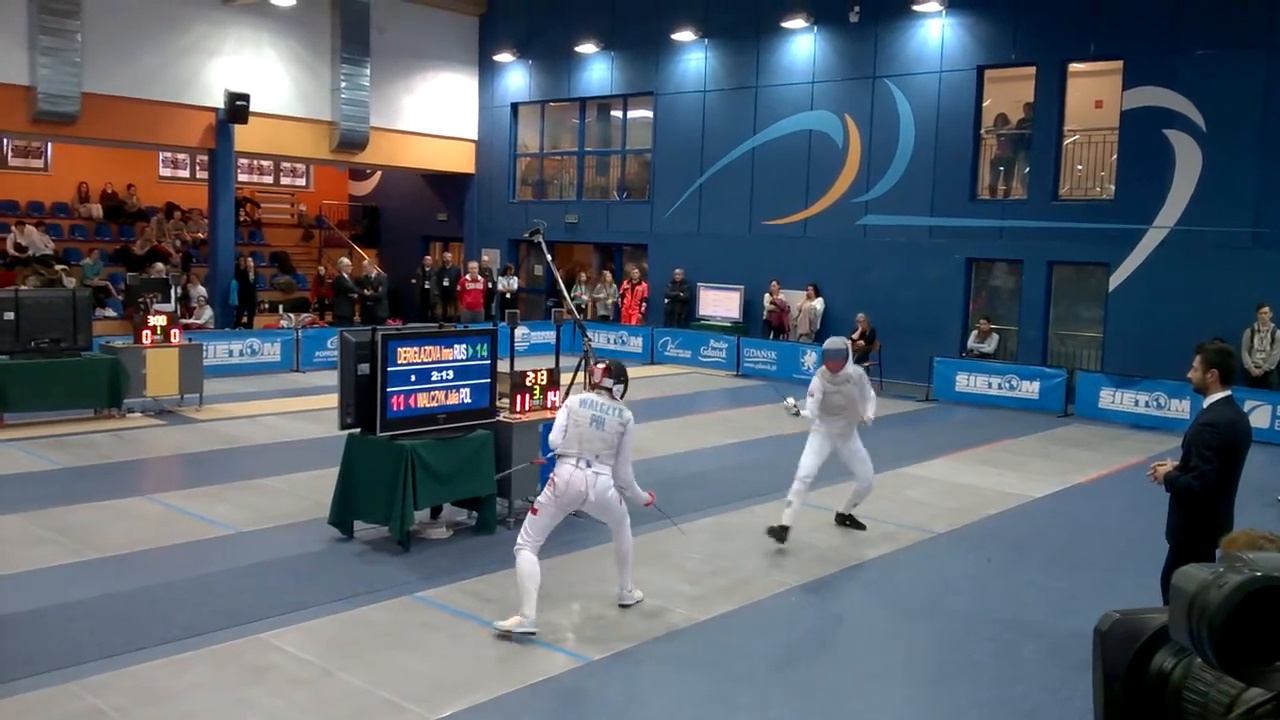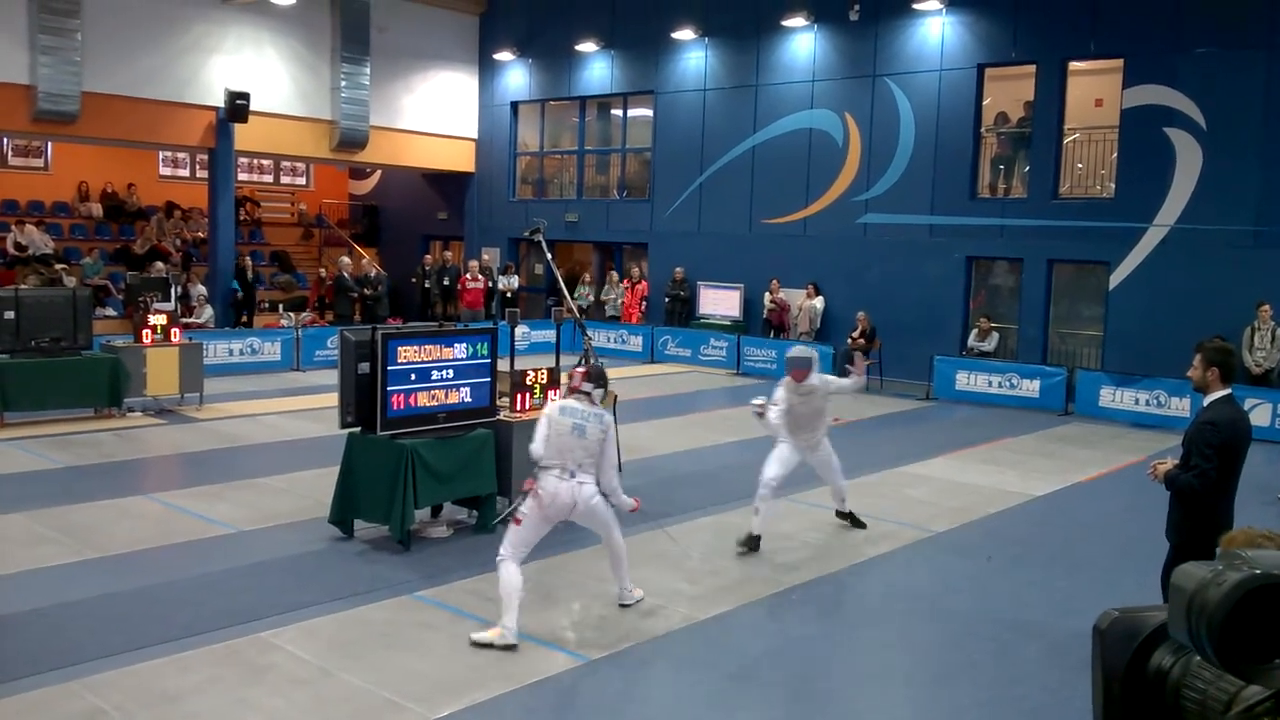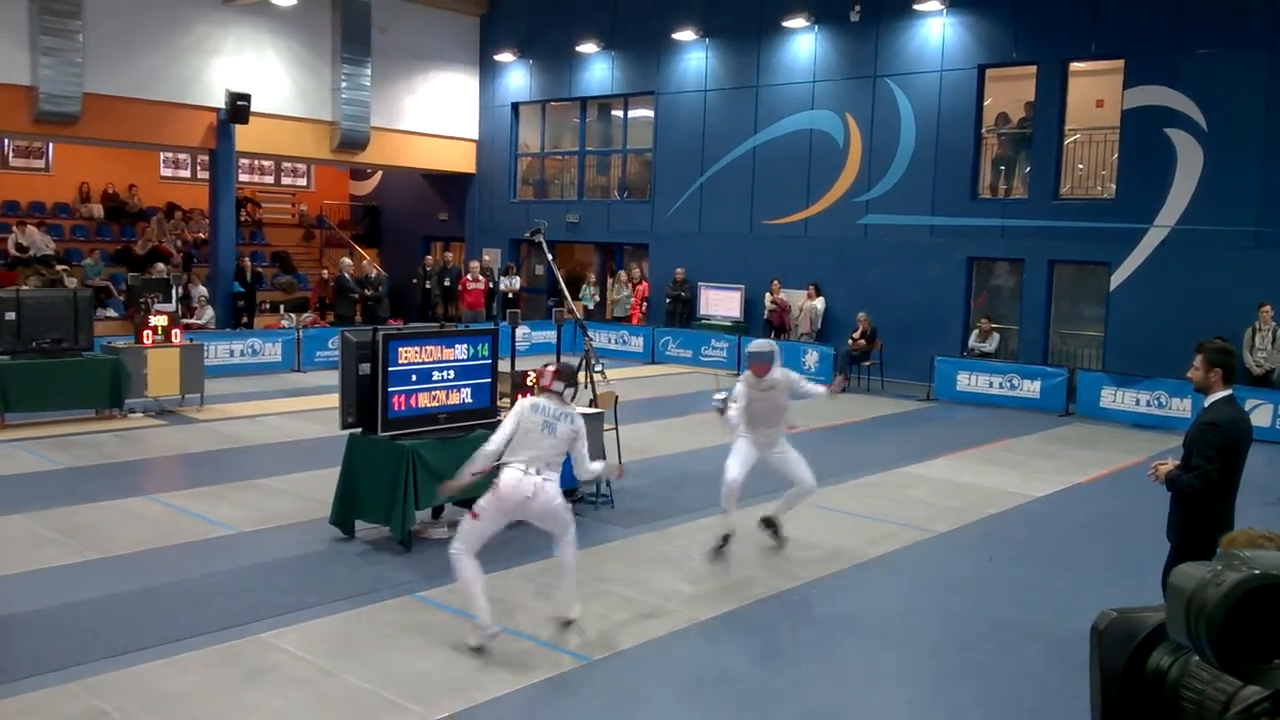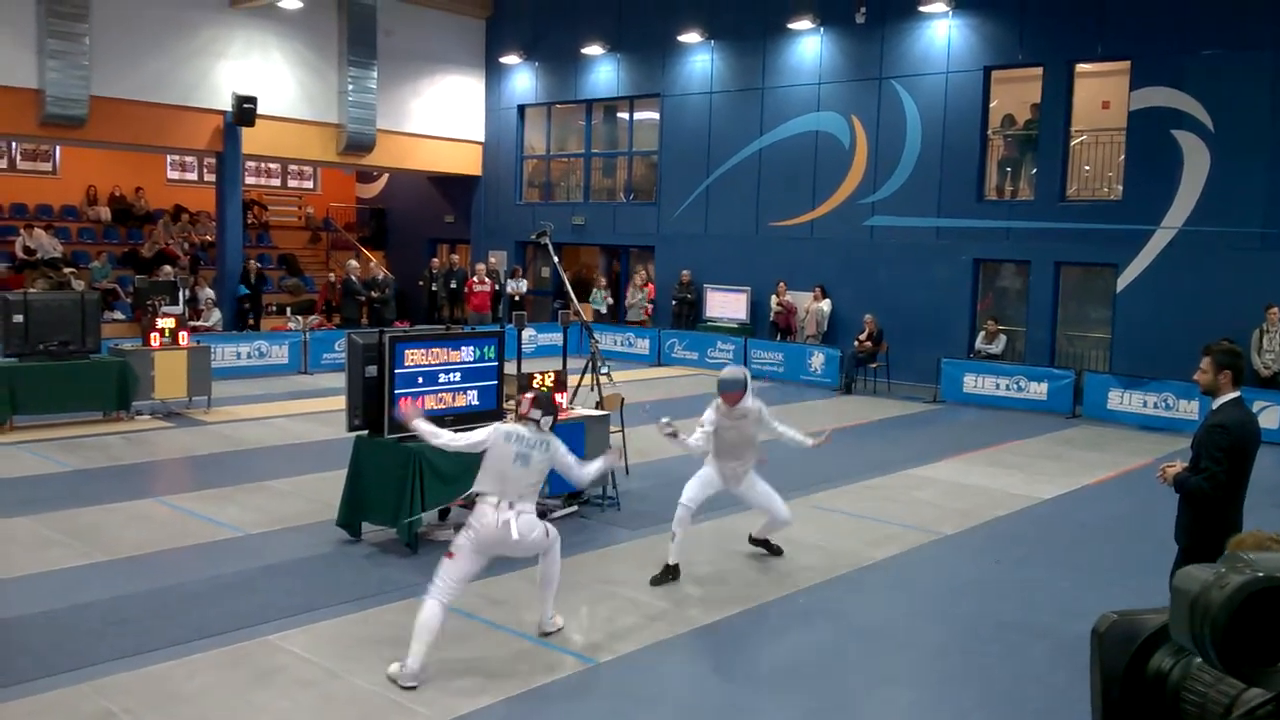
dt=0.2s
person 1, frame 1
left shoulder: (574, 401)
right shoulder: (625, 415)
left elbow: (554, 442)
right elbow: (622, 469)
right wrist: (640, 495)
left hip: (566, 480)
right hip: (601, 486)
left knee: (526, 546)
right knee: (621, 525)
left ankle: (526, 617)
right ankle: (626, 591)
person 1, frame 2
left shoulder: (554, 408)
right shoulder: (605, 419)
left elbow: (537, 453)
right elbow: (607, 474)
right wrist: (625, 502)
left hip: (549, 491)
right hip: (585, 494)
left knee: (508, 558)
right knee: (611, 529)
left ankle: (507, 629)
right ankle: (626, 591)
person 1, frame 3
left shoulder: (526, 405)
right shoulder: (575, 420)
left elbow: (495, 444)
right elbow: (583, 471)
left wrist: (462, 478)
right wrist: (608, 468)
left hip: (509, 487)
right hip: (546, 494)
left knee: (460, 552)
right knee: (567, 533)
left ankle: (484, 627)
right ankle: (567, 607)
person 1, frame 4
left shoulder: (500, 431)
right shoulder: (551, 445)
left elbow: (452, 442)
right elbow: (581, 476)
left wrist: (416, 422)
right wrist: (607, 461)
left hip: (484, 524)
right hip: (523, 528)
left knee: (437, 595)
right knee: (551, 540)
left ankle: (411, 668)
right ankle: (546, 619)
person 2, frame 1
left shoulder: (1210, 422)
right shoulder: (1236, 415)
left elbow: (1198, 485)
left wrist: (1168, 477)
right wrist: (1179, 467)
left hip: (1196, 526)
right hip: (1212, 521)
person 2, frame 2
left shoulder: (1210, 421)
right shoulder: (1236, 413)
left elbow: (1198, 484)
left wrist: (1168, 475)
right wrist: (1179, 466)
left hip: (1196, 525)
right hip: (1212, 521)
person 2, frame 3
left shoulder: (1211, 422)
right shoulder: (1236, 414)
left elbow: (1200, 485)
left wrist: (1169, 476)
right wrist: (1181, 467)
left hip: (1197, 526)
right hip: (1213, 521)
person 2, frame 4
left shoulder: (1220, 424)
right shoulder: (1244, 416)
left elbow: (1209, 488)
left wrist: (1178, 479)
right wrist: (1189, 469)
left hip: (1205, 529)
right hip: (1221, 524)
person 3, frame 1
left shoulder: (858, 374)
right shoulder: (820, 379)
left elbow: (869, 396)
right elbow: (811, 413)
left wrist: (868, 414)
right wrist: (796, 411)
left hip: (848, 435)
right hip: (822, 433)
left knee: (866, 482)
right knee: (804, 475)
left ankle: (844, 514)
right ankle: (784, 527)
person 3, frame 2
left shoulder: (823, 382)
right shoulder: (784, 390)
left elbow: (851, 385)
right elbow: (775, 424)
left wrist: (859, 374)
right wrist: (762, 415)
left hip: (818, 443)
right hip: (790, 443)
left knee: (838, 484)
right knee: (768, 479)
left ankle: (844, 512)
right ankle: (755, 535)
person 3, frame 3
left shoulder: (785, 378)
right shoulder: (744, 384)
left elbow: (807, 387)
right elbow: (734, 421)
left wrist: (827, 391)
right wrist: (723, 411)
left hip: (775, 442)
right hip: (748, 439)
left knee: (807, 485)
right knee: (731, 480)
left ankle: (772, 518)
right ankle: (727, 533)
person 3, frame 4
left shoulder: (755, 409)
right shoulder: (714, 411)
left elbow: (777, 429)
right elbow: (697, 446)
left wrist: (809, 442)
right wrist: (676, 436)
left hip: (744, 475)
right hip: (715, 469)
left knee: (783, 518)
right knee: (686, 503)
left ankle: (759, 537)
right ankle: (672, 566)
